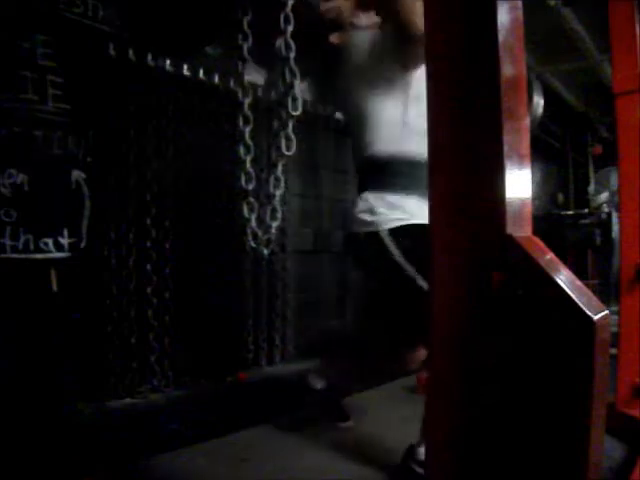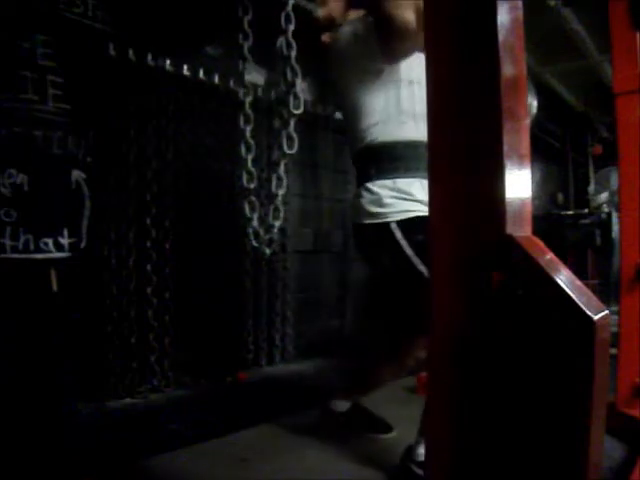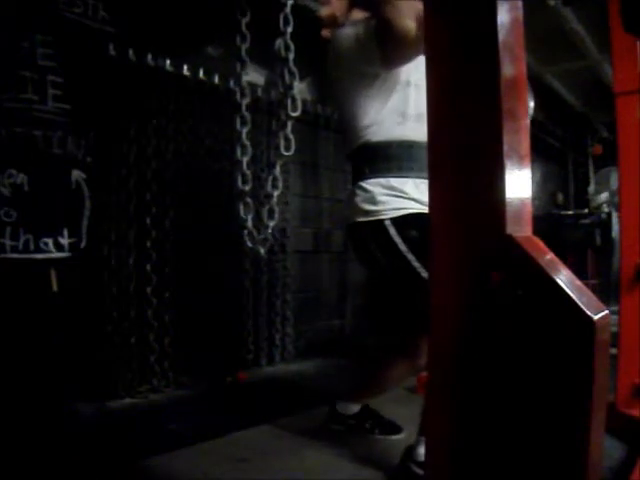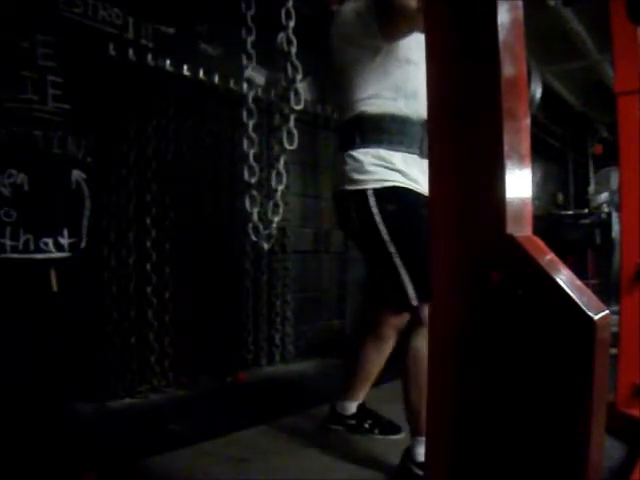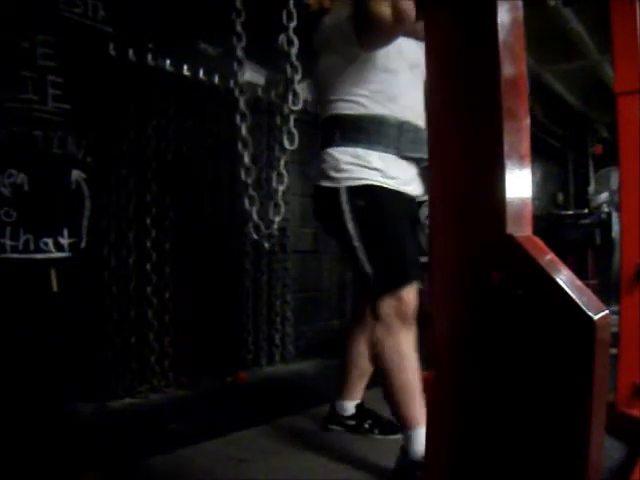
dt=0.7s
person 1, frame 1
left shoulder: (403, 62)
right shoulder: (368, 47)
left hip: (422, 220)
right hip: (395, 220)
left knee: (408, 349)
left ankle: (325, 380)
person 1, frame 2
left shoulder: (409, 57)
right shoulder: (357, 40)
left hip: (420, 213)
right hip: (399, 213)
left knee: (408, 339)
left ankle: (345, 403)
person 1, frame 3
left shoulder: (413, 60)
right shoulder: (357, 40)
left hip: (420, 214)
right hip: (394, 214)
left knee: (416, 343)
left ankle: (350, 408)
person 1, frame 4
left shoulder: (416, 38)
left hip: (414, 189)
right hip: (383, 187)
left knee: (394, 315)
right knee: (433, 315)
left ankle: (348, 407)
person 1, frame 5
left shoulder: (413, 45)
left hip: (400, 186)
right hip: (357, 182)
left knee: (382, 305)
right knee: (397, 305)
left ankle: (348, 407)
